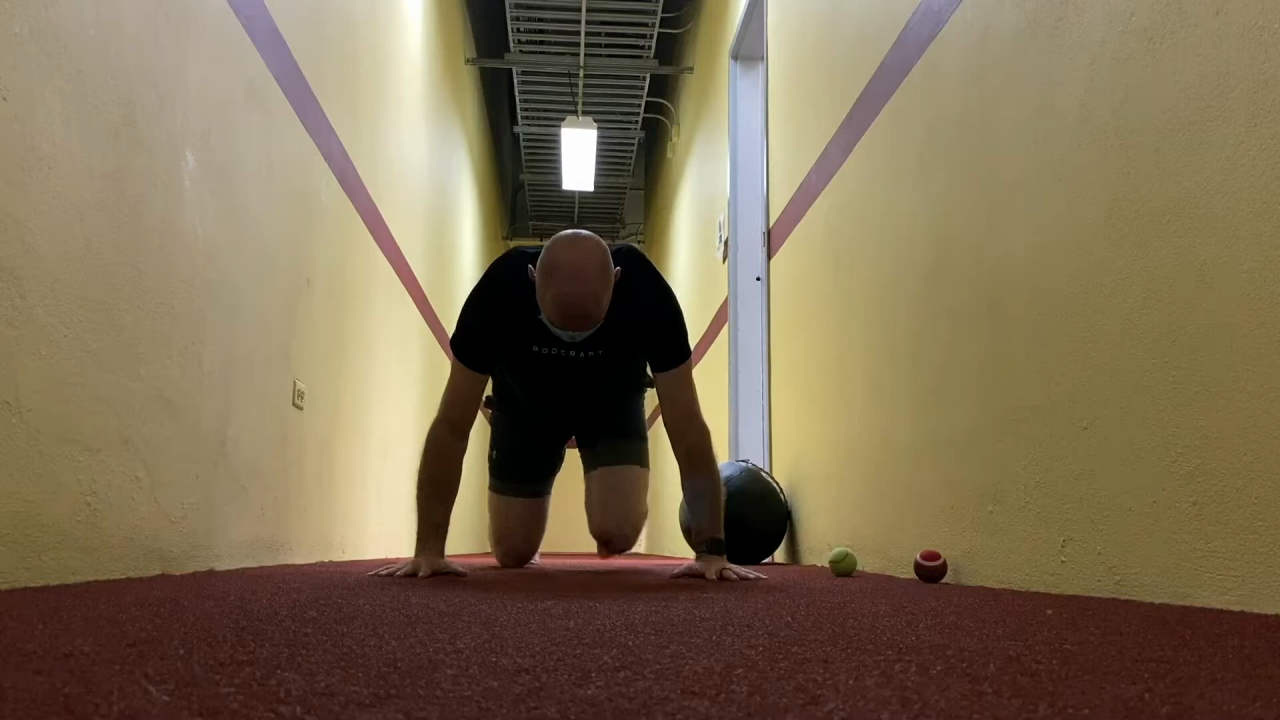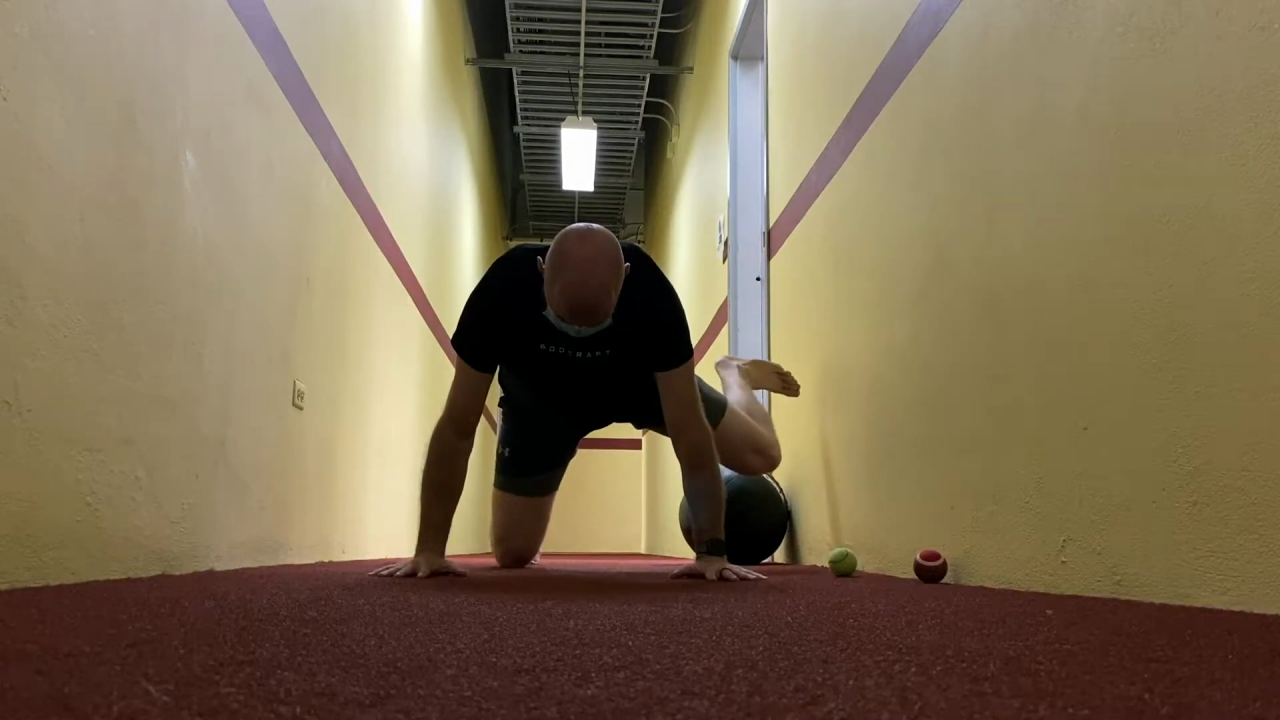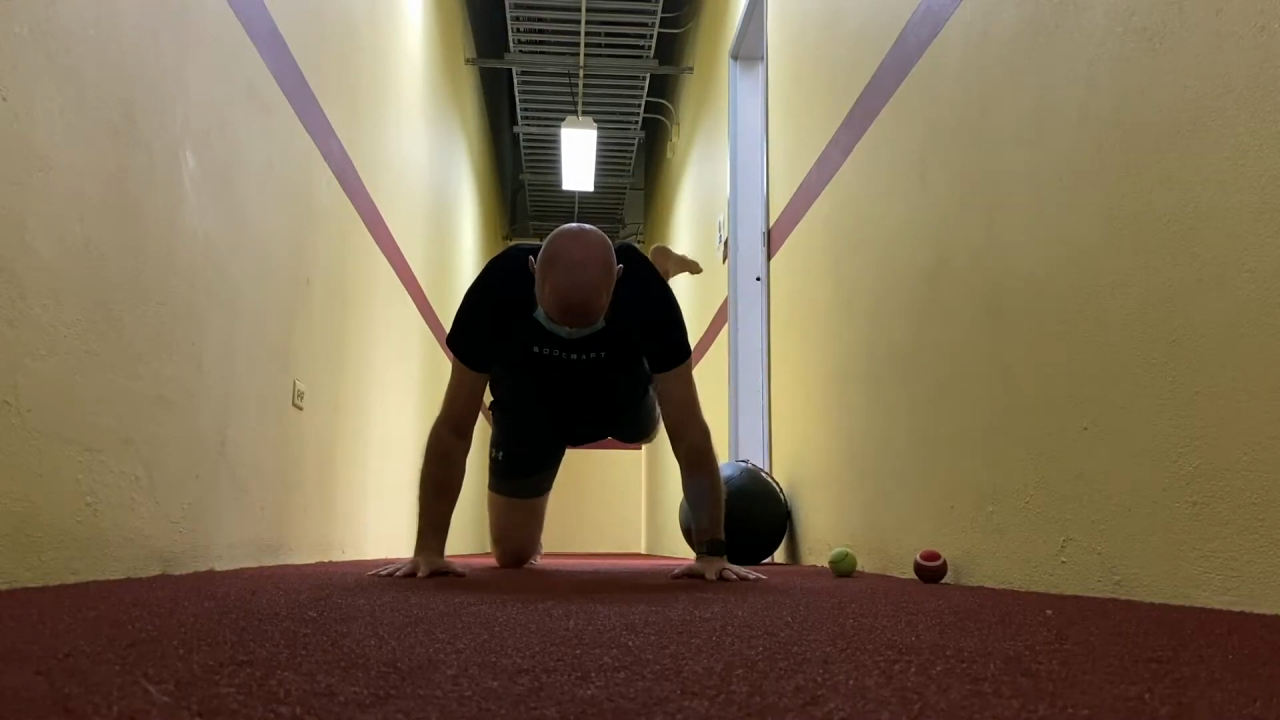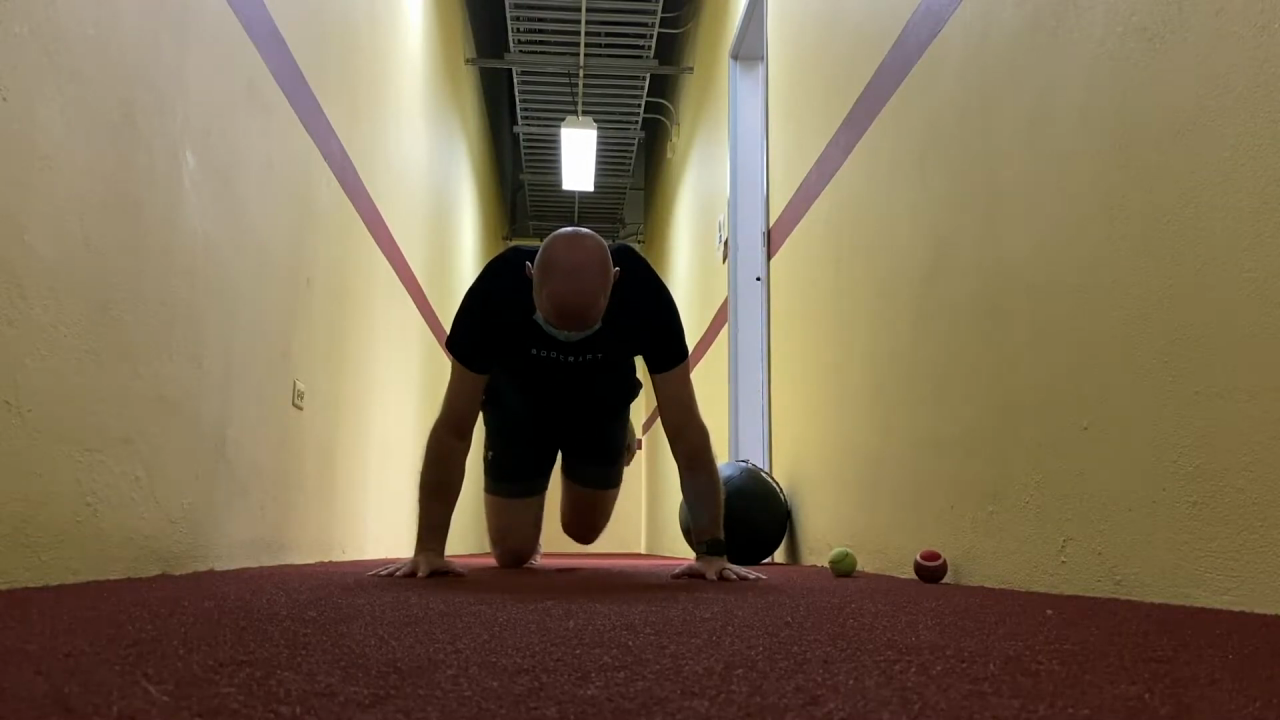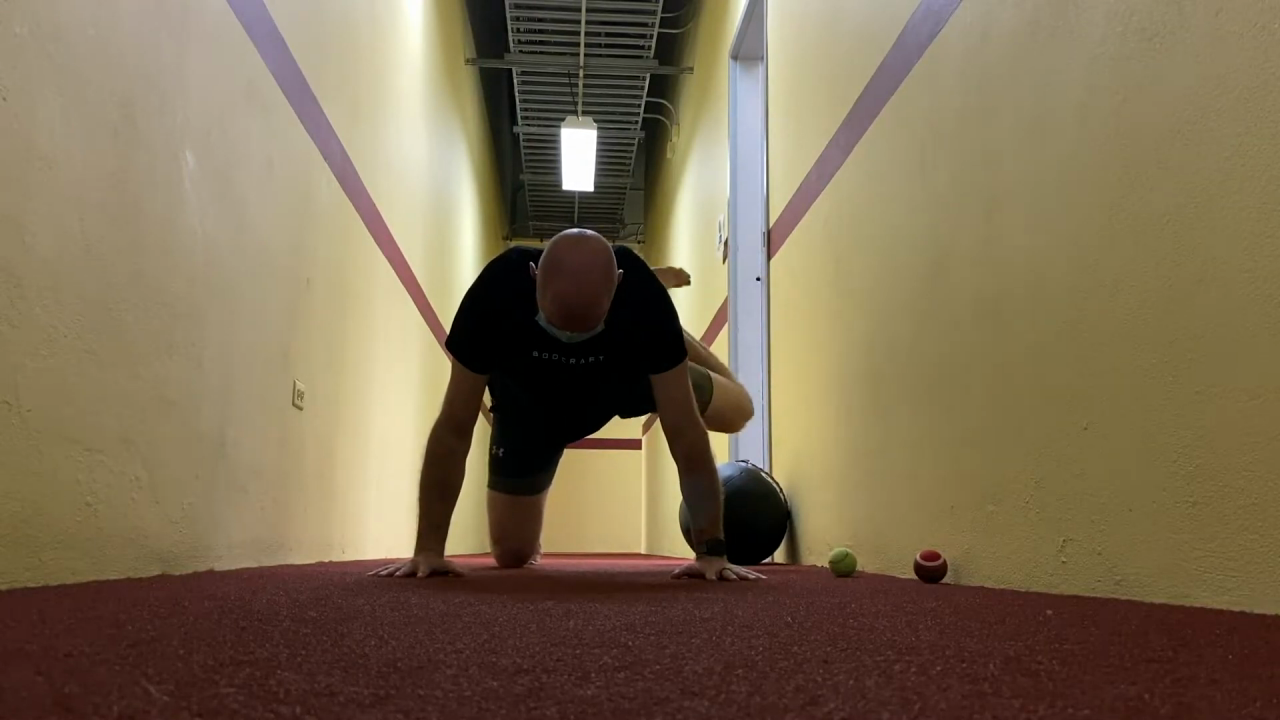
dt=1s
person 1, frame 1
left shoulder: (646, 290)
right shoulder: (501, 287)
left elbow: (686, 426)
right elbow: (452, 426)
left wrist: (710, 550)
right wrist: (429, 549)
left hip: (613, 397)
right hip: (526, 400)
left knee: (616, 533)
right knee: (513, 553)
left ankle: (610, 484)
person 1, frame 2
left shoulder: (650, 290)
right shoulder: (504, 287)
left elbow: (689, 430)
right elbow: (457, 427)
left wrist: (711, 550)
right wrist: (429, 548)
left hip: (635, 381)
right hip: (539, 401)
left knee: (762, 456)
right knee: (512, 553)
left ankle: (733, 375)
person 1, frame 3
left shoulder: (644, 290)
right shoulder: (499, 286)
left elbow: (687, 428)
right elbow: (454, 427)
left wrist: (711, 550)
right wrist: (428, 549)
left hip: (617, 397)
right hip: (528, 408)
right knee: (512, 556)
person 1, frame 4
left shoulder: (643, 292)
right shoulder: (496, 289)
left elbow: (684, 428)
right elbow: (454, 428)
left wrist: (711, 550)
right wrist: (429, 549)
left hip: (601, 408)
right hip: (519, 408)
left knee: (582, 531)
right knee: (512, 554)
person 1, frame 5
left shoulder: (641, 293)
right shoulder: (497, 289)
left elbow: (683, 429)
right elbow: (454, 428)
left wrist: (711, 550)
right wrist: (428, 548)
left hip: (622, 381)
right hip: (527, 405)
left knee: (735, 408)
right knee: (512, 554)
